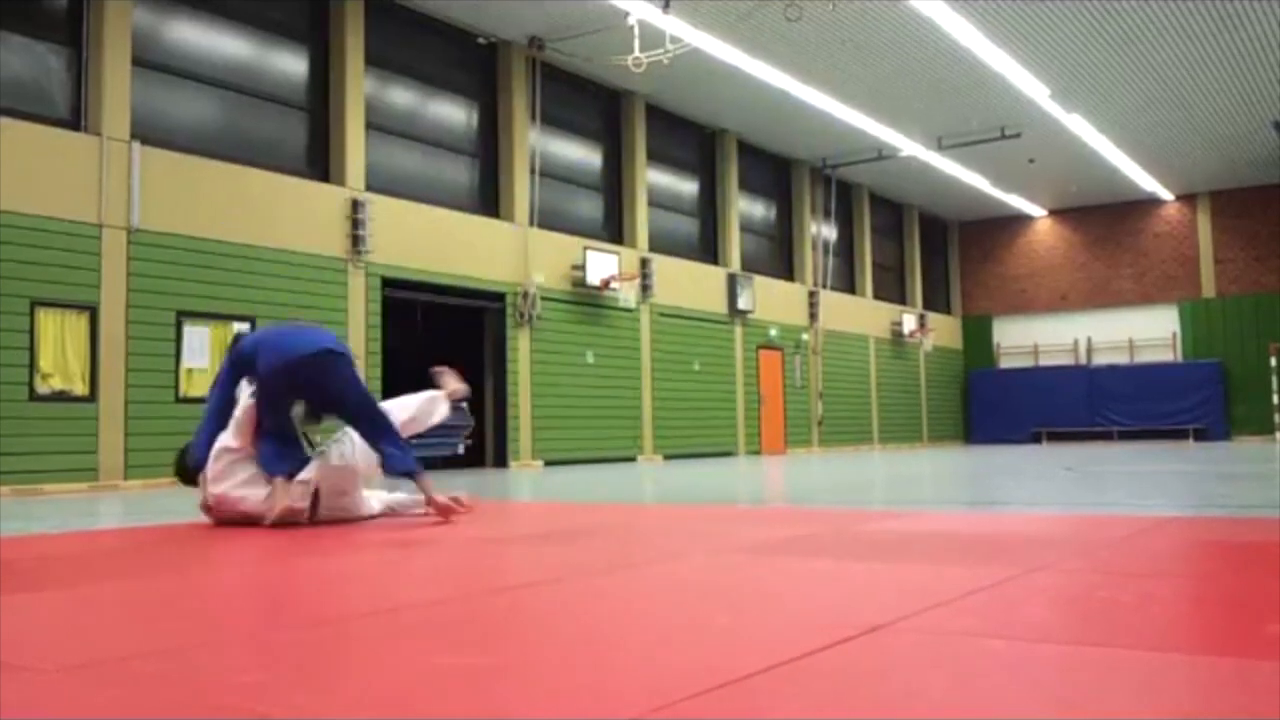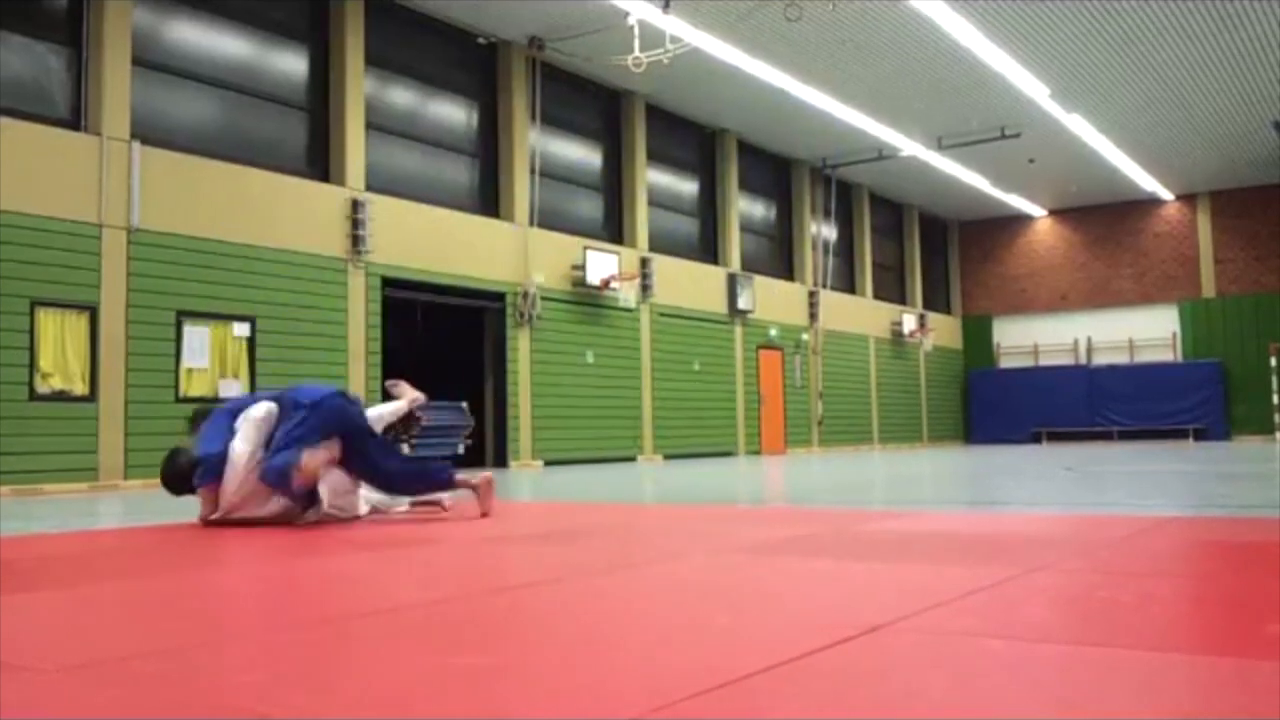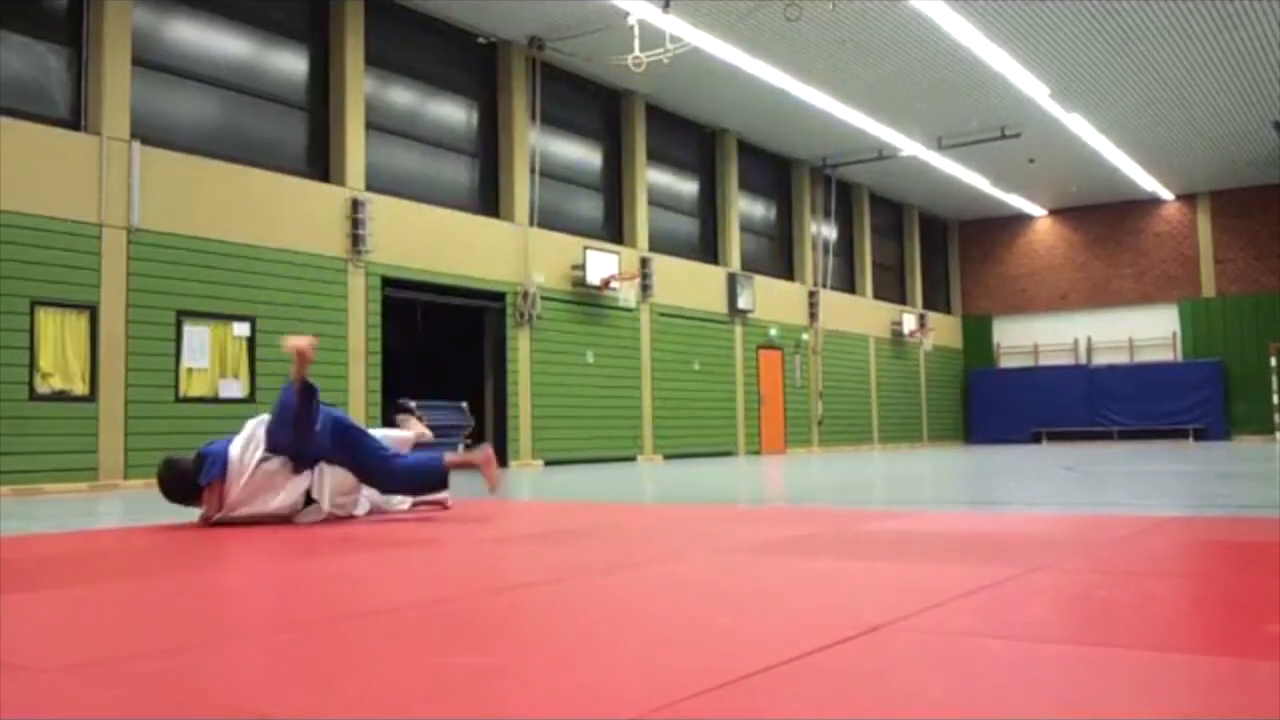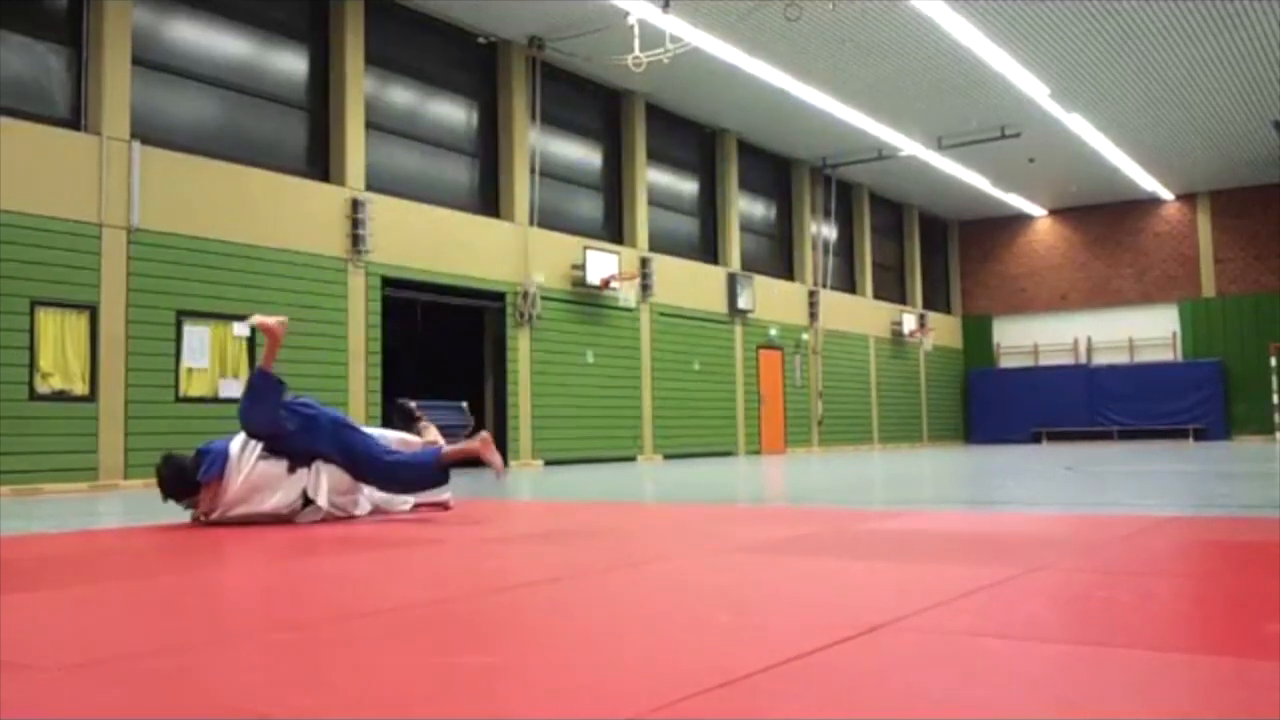
dt=0.2s
person 1, frame 1
left shoulder: (238, 354)
right shoulder: (276, 342)
left elbow: (215, 416)
left wrist: (201, 470)
left hip: (277, 360)
right hip: (324, 354)
left knee: (273, 437)
right knee: (378, 430)
left ankle: (281, 491)
right ankle: (429, 495)
person 1, frame 2
left shoulder: (219, 419)
right shoulder: (240, 410)
left elbow: (211, 454)
left wrist: (207, 503)
left hip: (313, 409)
right hip: (337, 406)
left knee: (277, 469)
right knee: (392, 471)
left ankle: (312, 462)
right ankle: (472, 482)
person 1, frame 3
left shoulder: (210, 457)
left elbow: (218, 461)
left wrist: (213, 504)
left hip: (322, 429)
right knee: (394, 474)
right ankle: (474, 458)
person 1, frame 4
left shoulder: (204, 458)
left elbow: (217, 458)
left wrist: (207, 502)
left hip: (311, 428)
left knee: (257, 418)
right knee: (395, 471)
person 2, frame 1
left shoulder: (214, 501)
right shoulder: (223, 457)
right elbow: (250, 406)
left hip: (314, 507)
right hip: (324, 482)
left ankle: (432, 501)
right ankle: (447, 391)
person 2, frame 2
left shoulder: (219, 510)
right shoulder: (237, 465)
right elbow: (265, 412)
left hip: (318, 508)
left ankle: (417, 500)
right ankle: (408, 400)
person 2, frame 3
left shoulder: (219, 510)
right shoulder: (238, 464)
right elbow: (263, 424)
left hip: (313, 508)
right hip: (326, 481)
right knee: (361, 440)
left ankle: (416, 501)
right ankle: (415, 433)
person 2, frame 4
left shoulder: (215, 510)
right shoulder: (235, 464)
left hip: (314, 507)
right hip: (323, 481)
left ankle: (420, 500)
right ankle: (426, 440)
